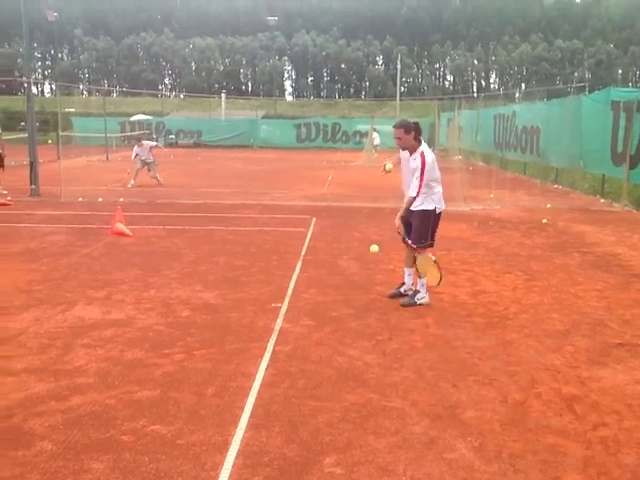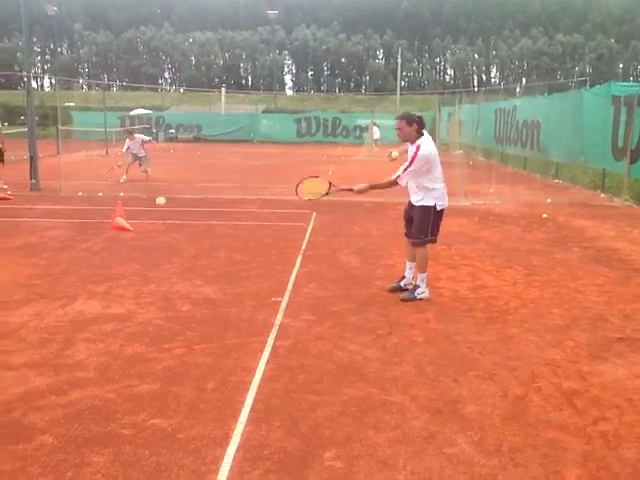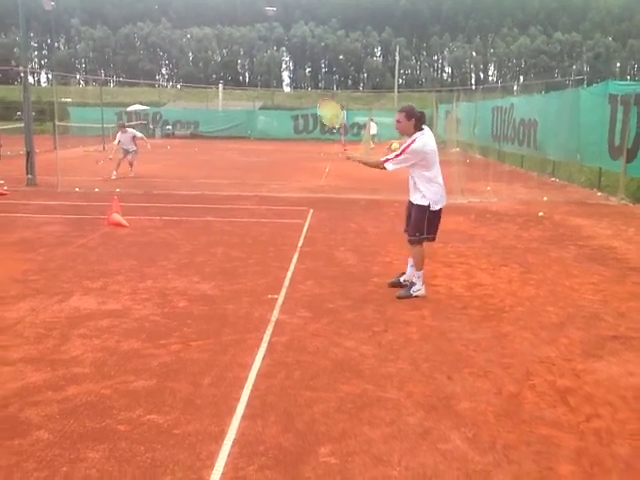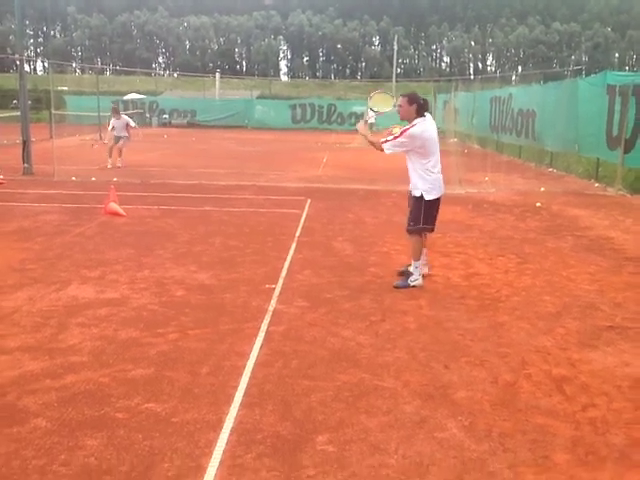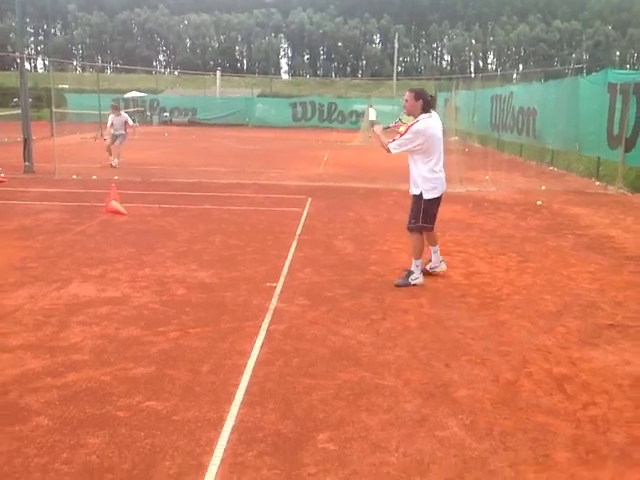
dt=0.1s
person 1, frame 1
left shoulder: (424, 159)
right shoulder: (405, 148)
left elbow: (415, 193)
left wrist: (400, 216)
left hip: (427, 206)
right hip: (411, 204)
left knee: (420, 246)
right knee: (409, 244)
left ankle: (421, 292)
right ankle: (408, 284)
person 1, frame 2
left shoulder: (420, 151)
right shoulder: (419, 138)
left elbow: (397, 180)
left wrist: (368, 187)
left hip: (430, 201)
right hip: (418, 198)
left knee: (419, 242)
right knee: (411, 239)
left ankle: (422, 288)
right ankle: (408, 279)
person 1, frame 3
left shoulder: (415, 145)
right shoulder: (424, 131)
left elbow: (384, 164)
left wrist: (358, 159)
right wrist: (398, 147)
left hip: (427, 199)
right hip: (419, 196)
left knee: (415, 240)
right knee: (413, 237)
left ankle: (418, 285)
right ankle: (409, 275)
person 1, frame 4
left shoulder: (414, 131)
right shoulder: (426, 119)
left elbow: (381, 146)
left wrist: (363, 131)
right wrist: (398, 134)
left hip: (425, 188)
right hip: (425, 184)
left knee: (415, 230)
right knee: (418, 228)
left ankle: (414, 276)
right ankle: (418, 265)
person 1, frame 5
left shoulder: (418, 128)
right shoulder: (432, 117)
left elbow: (390, 147)
left wrist: (378, 132)
right wrist: (403, 128)
left hip: (426, 186)
right hip: (430, 182)
left knee: (416, 228)
right knee: (424, 226)
left ankle: (416, 273)
right ankle: (436, 262)
